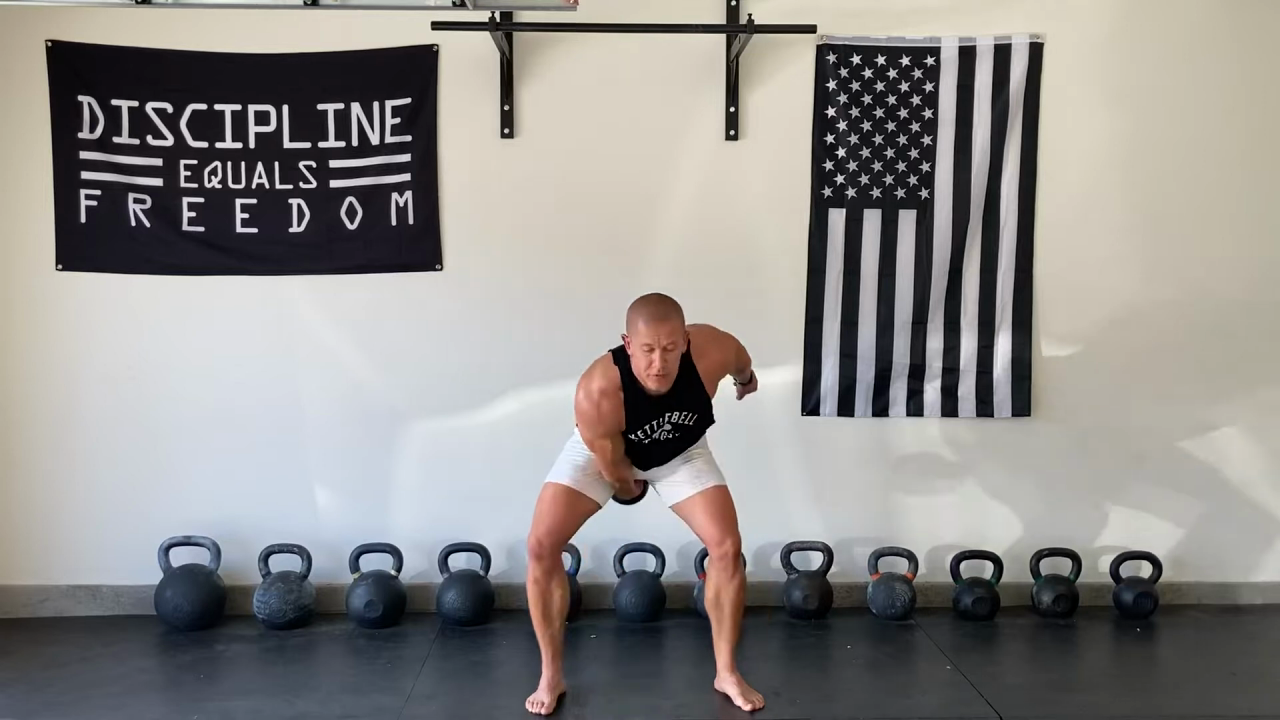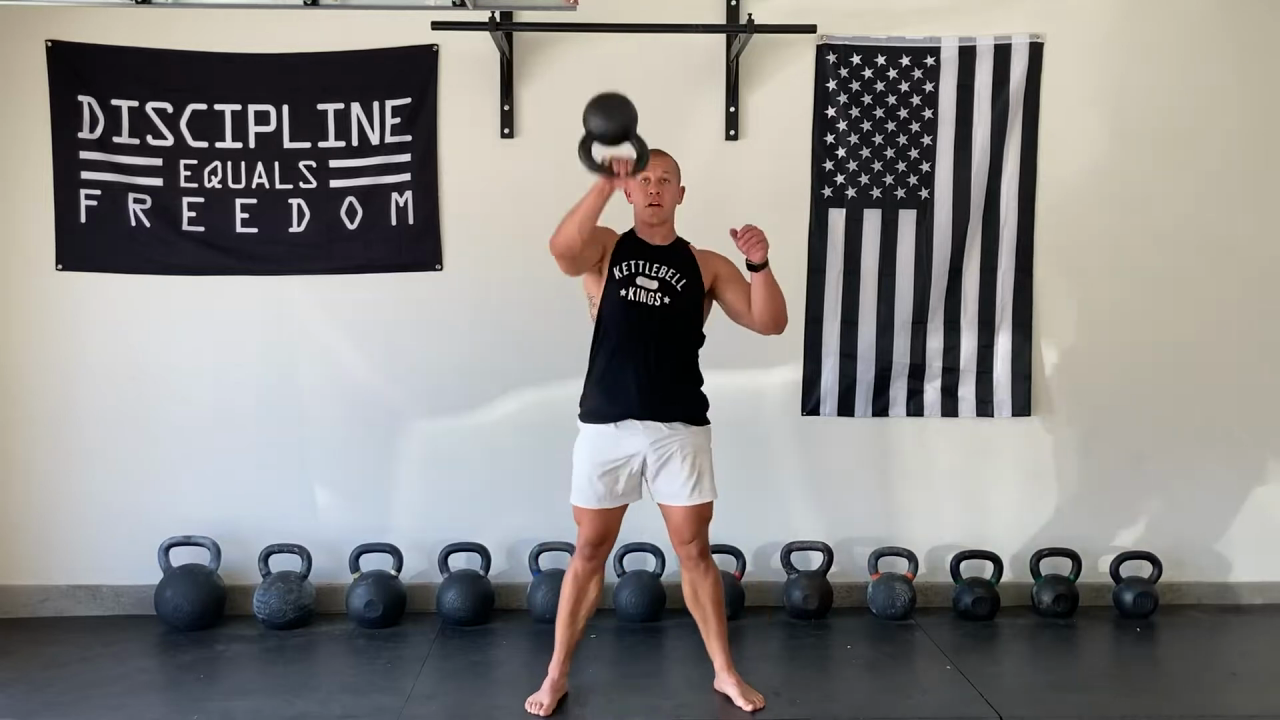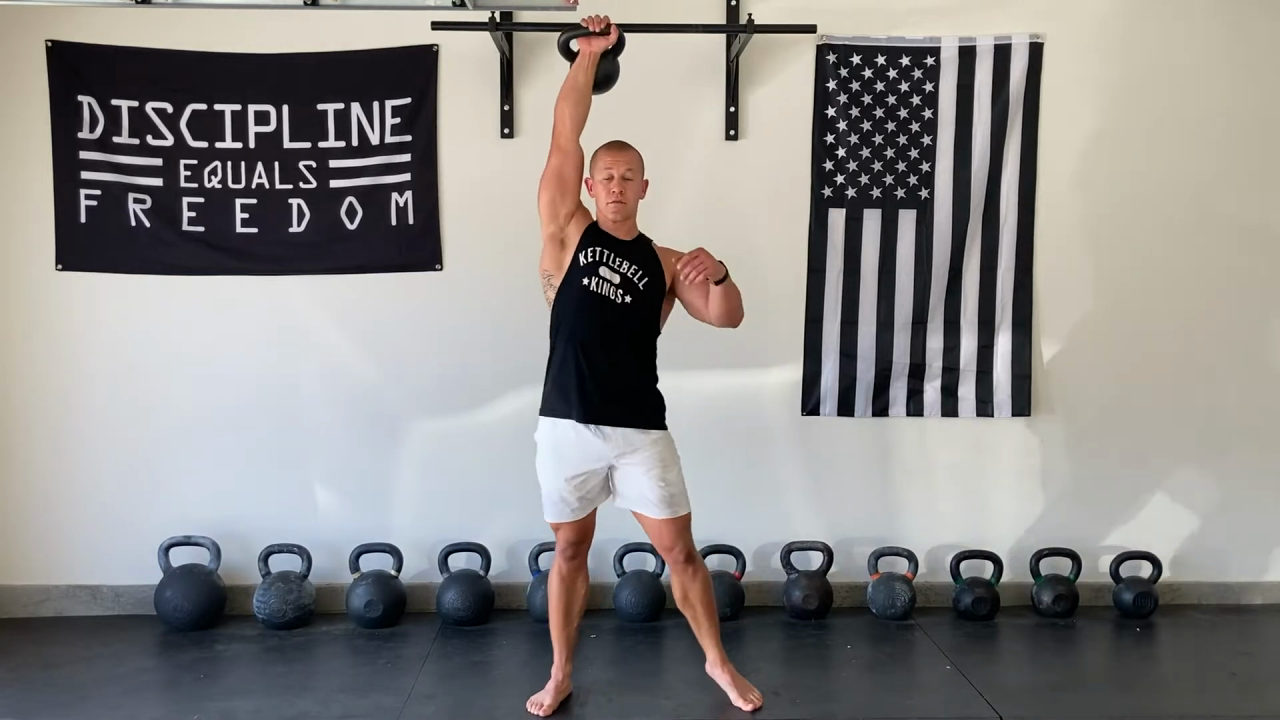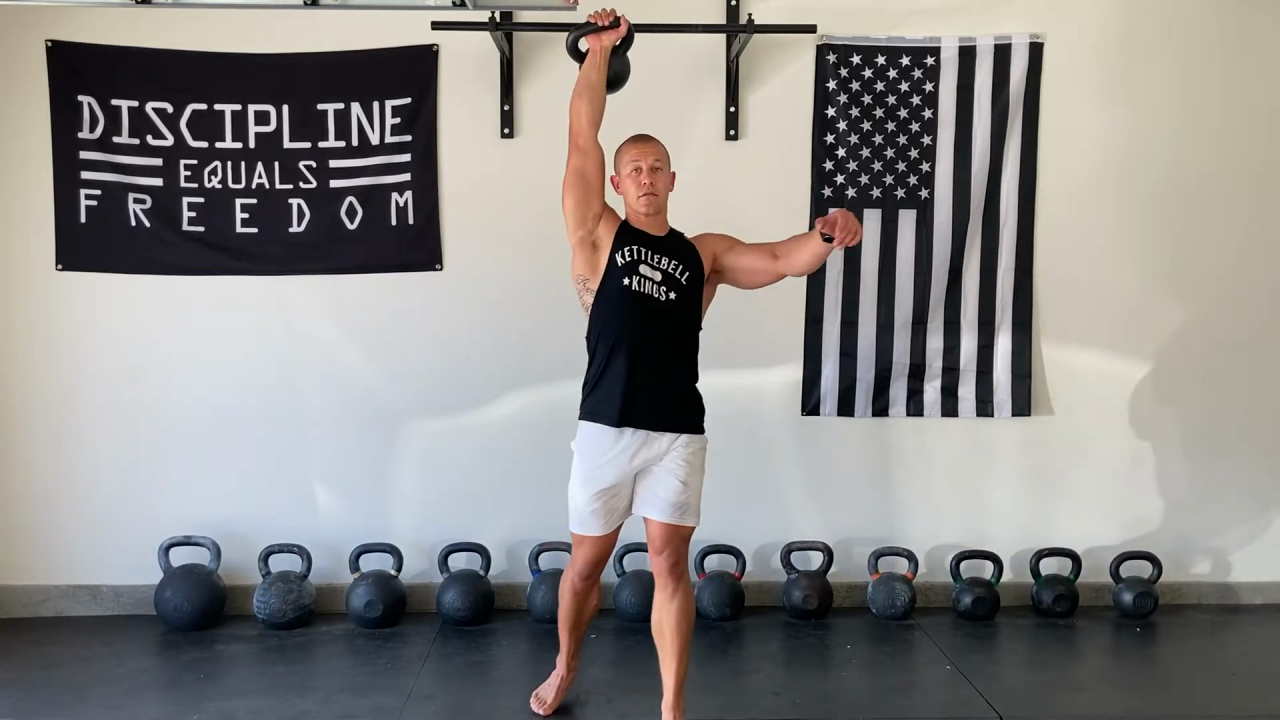
dt=0.7s
person 1, frame 1
left shoulder: (712, 350)
right shoulder: (597, 393)
left elbow: (741, 360)
right elbow: (610, 461)
left wrist: (746, 382)
right wrist: (627, 483)
left hip: (679, 451)
right hip: (602, 451)
left knee: (727, 546)
right knee: (542, 547)
left ankle: (727, 673)
right ankle: (551, 675)
person 1, frame 2
left shoulder: (705, 265)
right shoulder: (604, 245)
left elbow: (771, 322)
right elbow: (561, 248)
left wrist: (759, 262)
right wrist: (602, 187)
left hip: (679, 428)
right hip: (607, 424)
left knee: (694, 552)
right knee: (589, 552)
left ankle: (725, 672)
person 1, frame 3
left shoulder: (666, 262)
right shoulder: (566, 233)
left elbow: (727, 316)
right elbow: (564, 138)
left wrist: (719, 274)
right wrist: (589, 54)
left hip: (640, 431)
right hip: (568, 426)
left knee: (679, 553)
right knee: (570, 551)
person 1, frame 4
left shoulder: (705, 253)
right shoulder: (597, 235)
left elbow: (781, 261)
right elbow: (583, 140)
left wrist: (825, 236)
right wrist: (600, 52)
left hip: (678, 432)
right hip: (606, 427)
left knee: (670, 567)
right knee: (586, 561)
